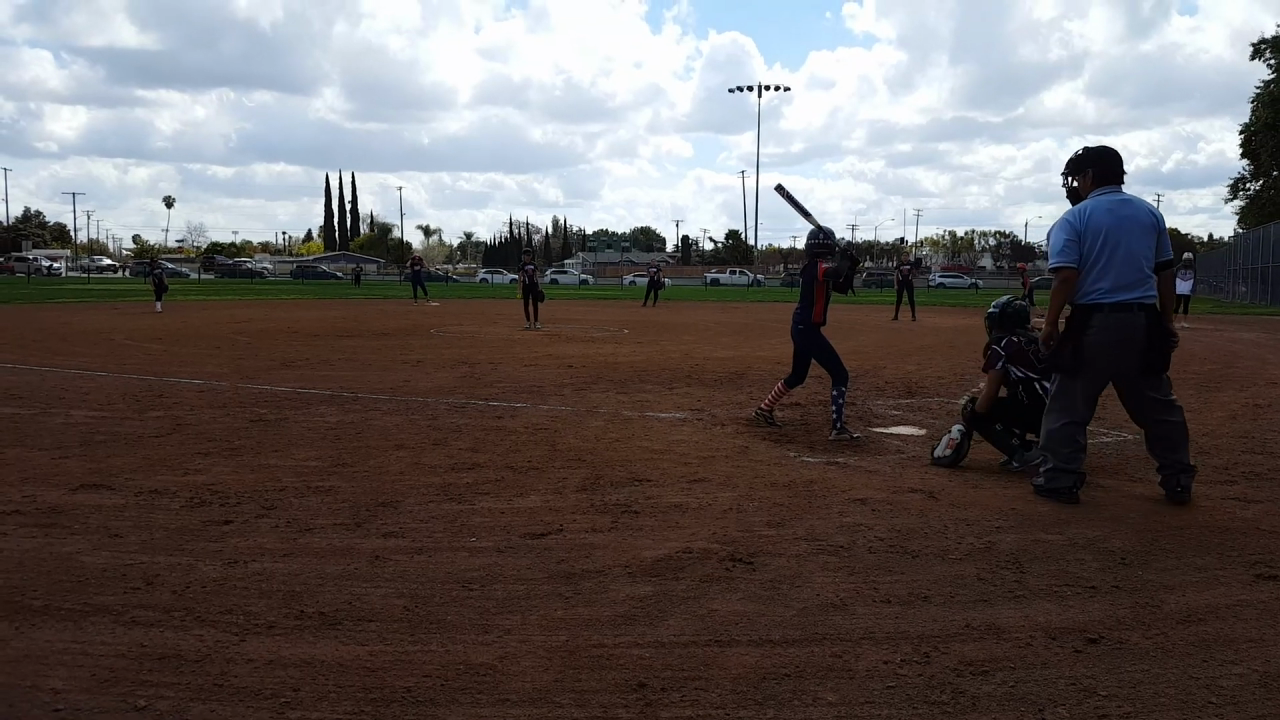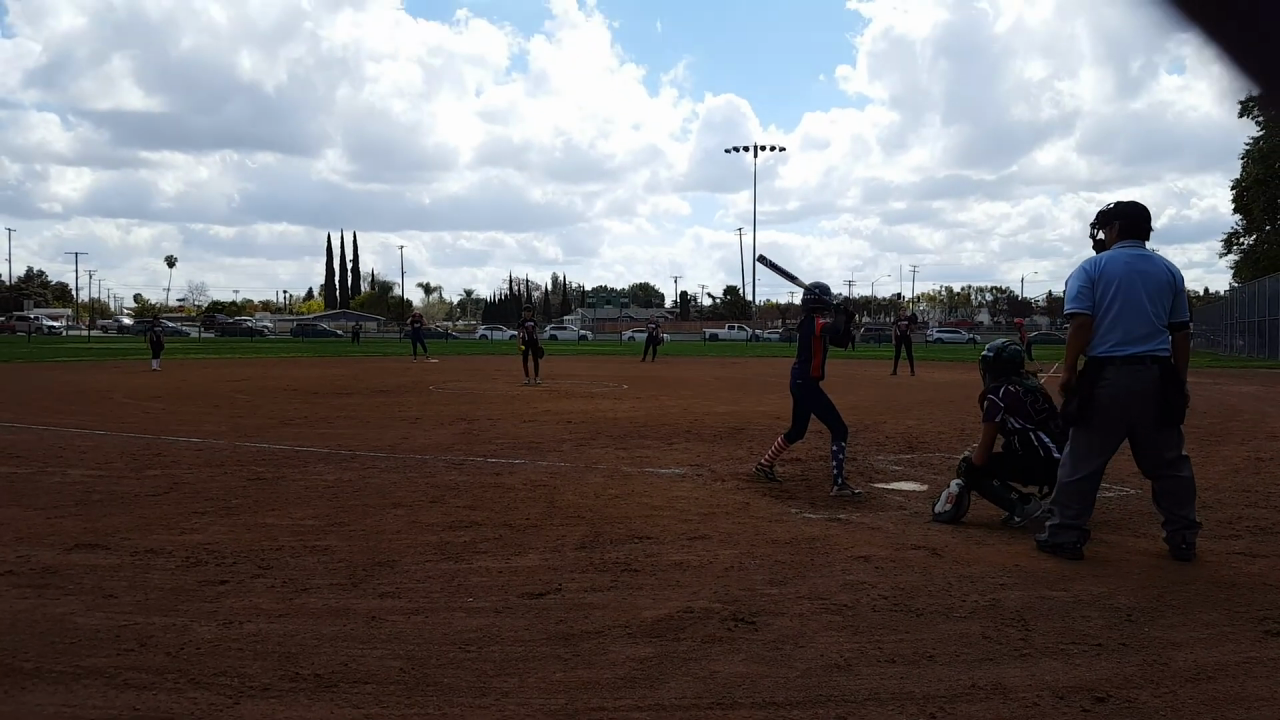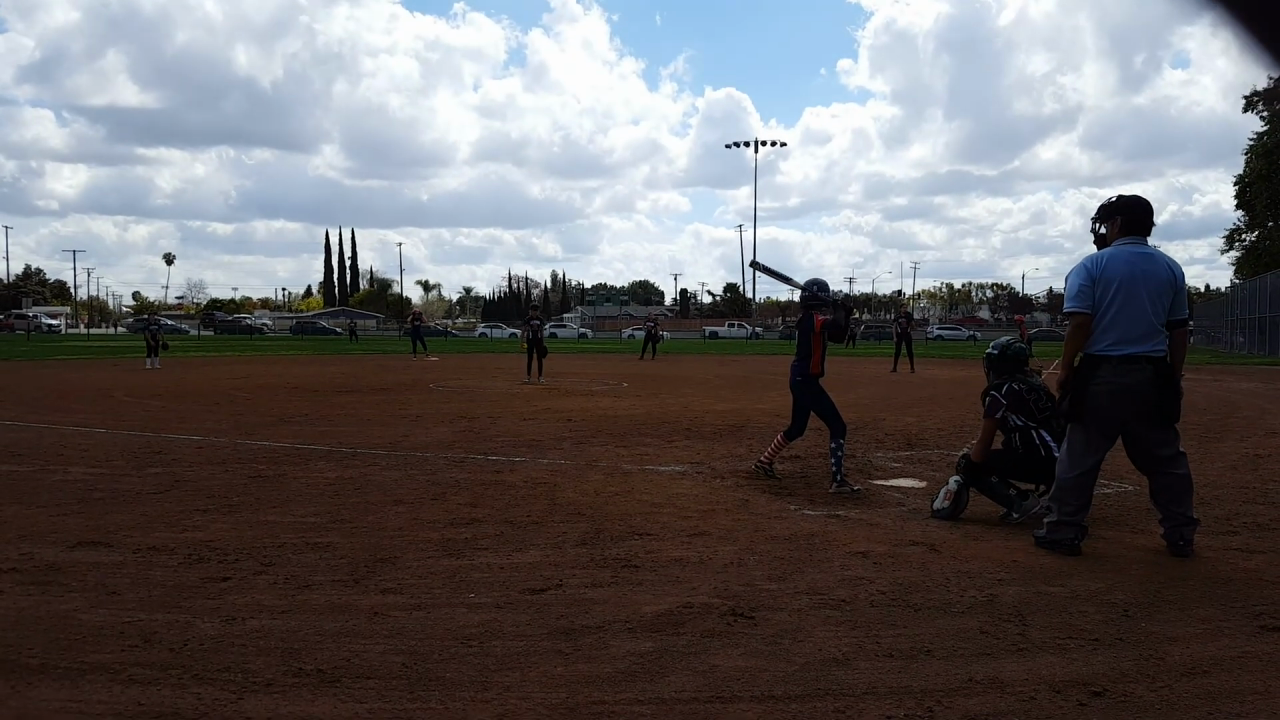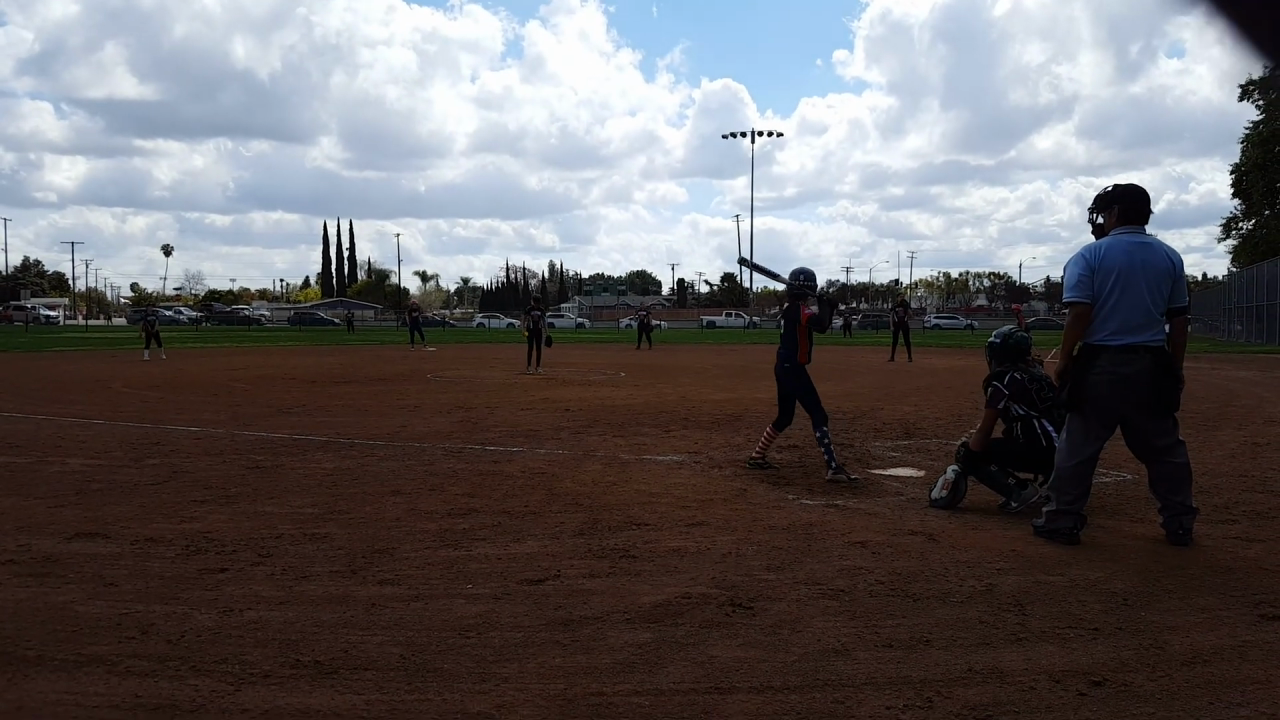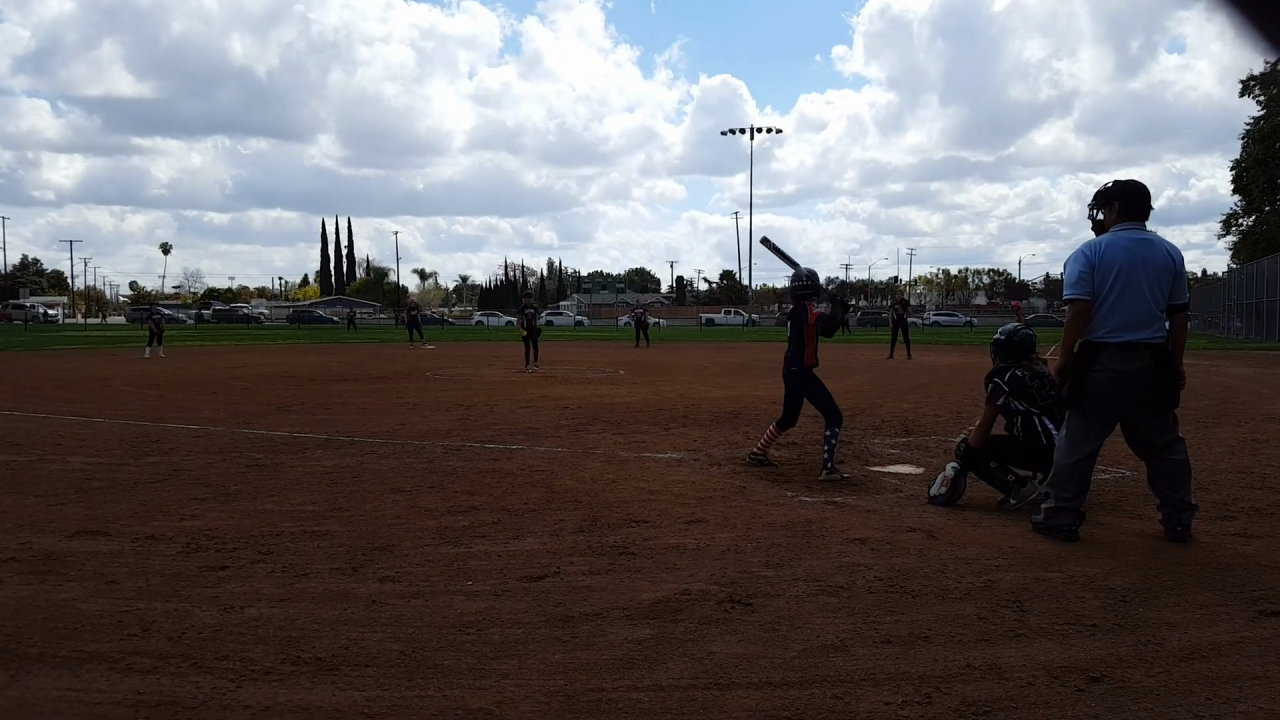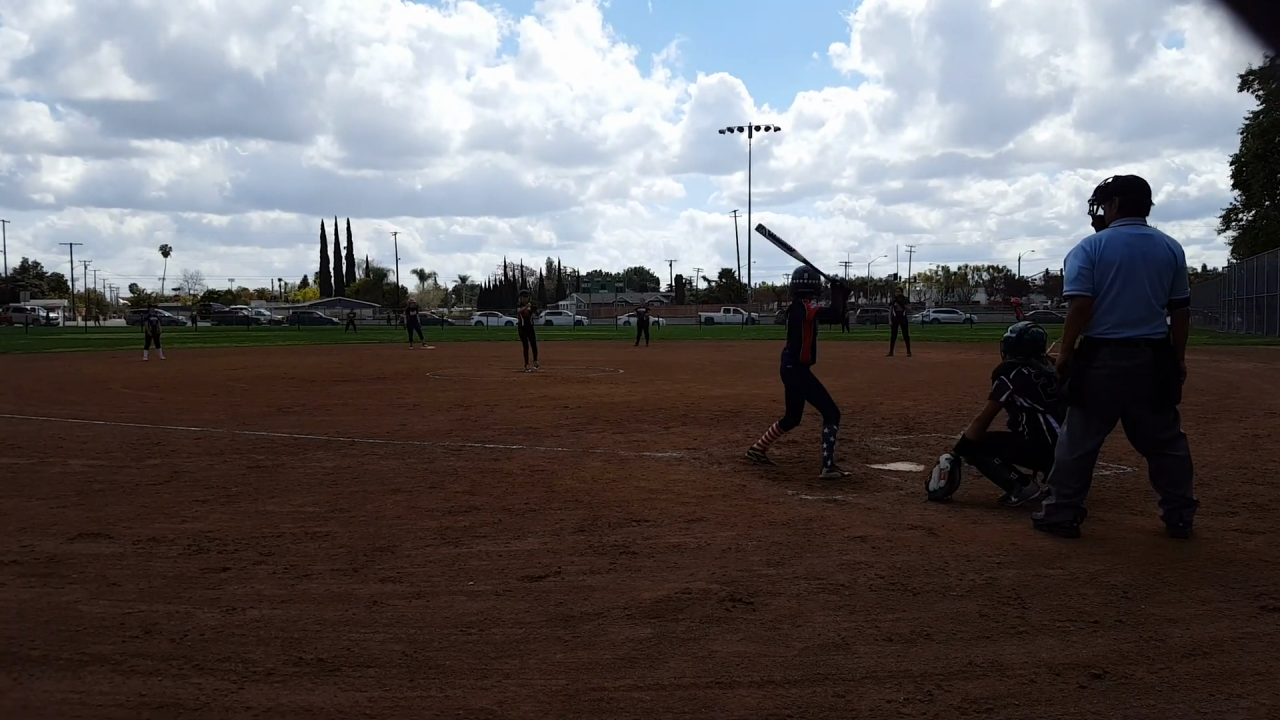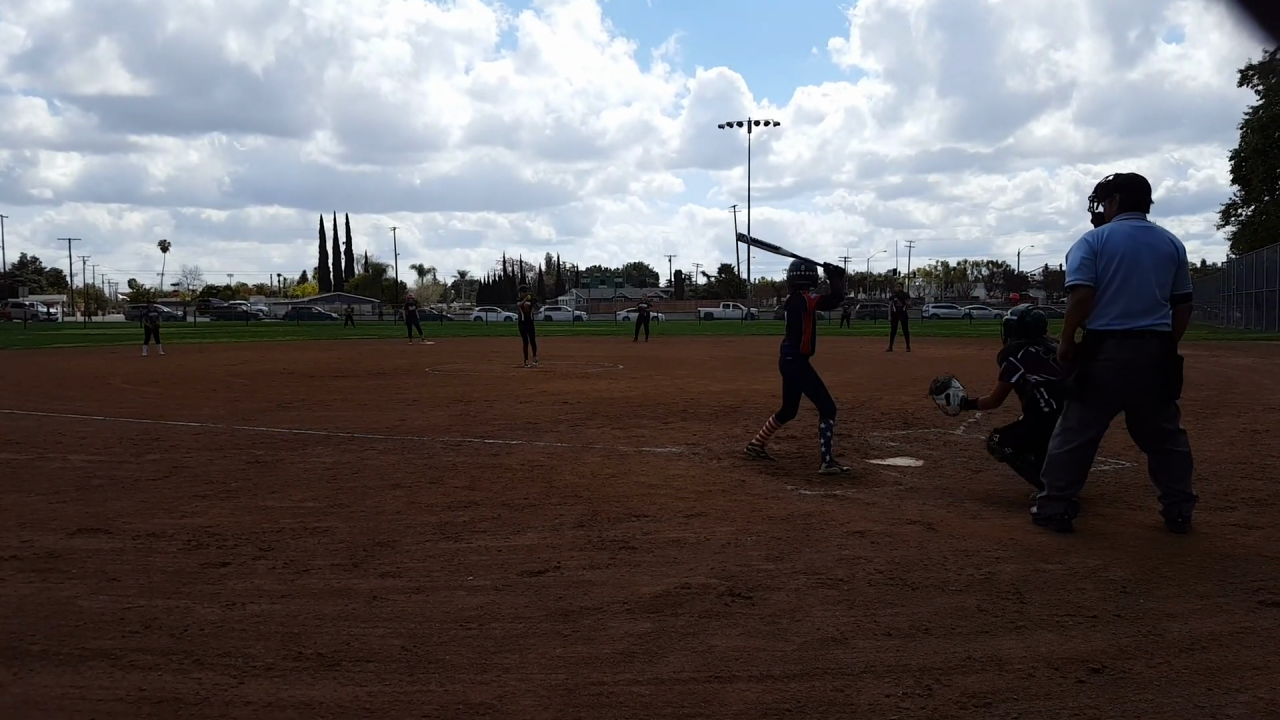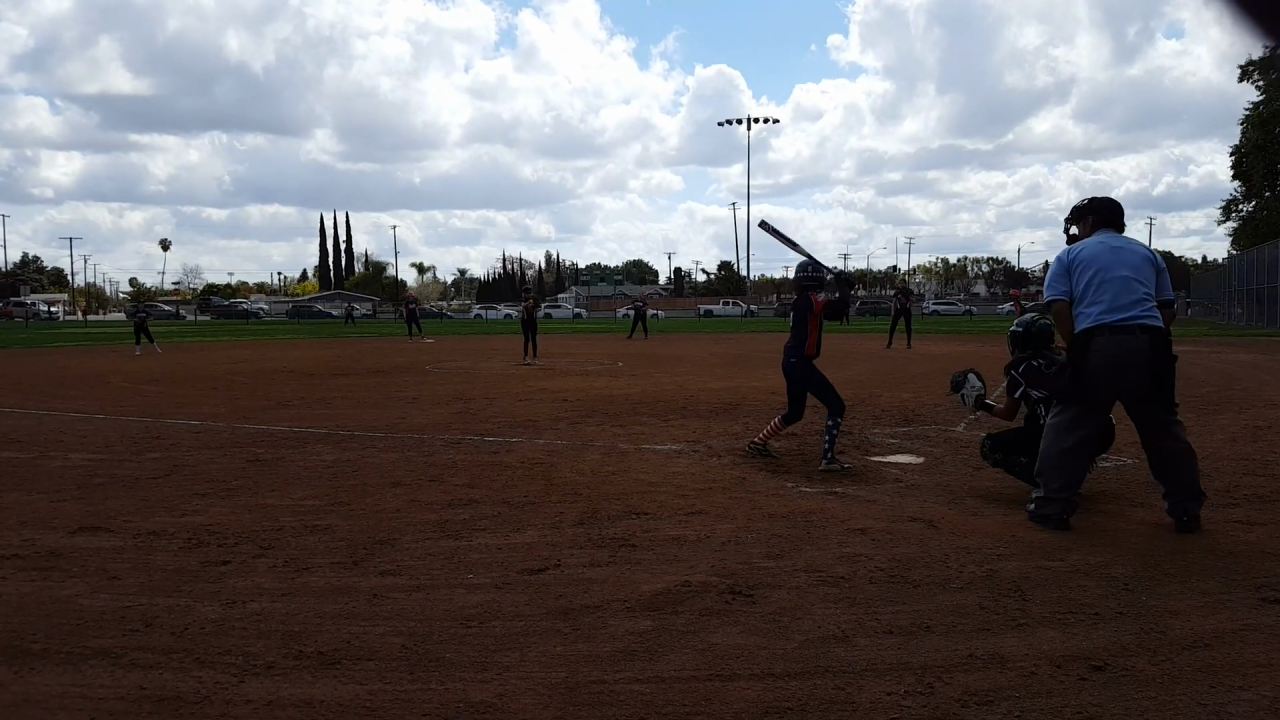
dt=0.5s
person 1, frame 1
left shoulder: (1075, 218)
right shoulder: (1151, 214)
left elbow: (1067, 277)
right elbow: (1165, 273)
left wrist: (1051, 324)
right wrist: (1167, 321)
left hip: (1094, 323)
right hip: (1142, 322)
left knee: (1068, 405)
right knee: (1157, 406)
left ankle: (1060, 478)
right ankle: (1178, 480)
person 1, frame 2
left shoulder: (1092, 267)
right shoulder: (1170, 271)
left elbow: (1081, 324)
right elbow: (1181, 332)
left wrist: (1069, 371)
right wrist: (1180, 381)
left hip: (1106, 376)
right hip: (1157, 376)
left knee: (1083, 459)
right knee: (1168, 461)
left ankle: (1065, 534)
right ankle: (1183, 537)
person 1, frame 3
left shoulder: (1093, 265)
right shoulder: (1171, 268)
left elbow: (1080, 323)
right elbow: (1178, 331)
left wrist: (1065, 369)
right wrist: (1173, 378)
left hip: (1101, 375)
right hip: (1152, 376)
left knee: (1079, 456)
right knee: (1165, 458)
left ankle: (1064, 531)
right ankle: (1181, 534)
person 1, frame 4
left shoulder: (1091, 254)
right shoulder: (1170, 257)
left elbow: (1079, 313)
right elbow: (1179, 319)
left wrist: (1064, 359)
right wrist: (1176, 366)
left hip: (1100, 365)
right hip: (1151, 366)
left knee: (1078, 444)
right knee: (1164, 447)
left ankle: (1063, 520)
right ankle: (1180, 524)
person 1, frame 5
left shoulder: (1091, 251)
right shoulder: (1171, 253)
left elbow: (1079, 310)
right elbow: (1179, 315)
left wrist: (1065, 356)
right wrist: (1176, 363)
left hip: (1100, 362)
right hip: (1152, 363)
left knee: (1078, 442)
right knee: (1163, 444)
left ankle: (1061, 517)
right ankle: (1178, 521)
person 1, frame 6
left shoulder: (1091, 246)
right shoulder: (1171, 248)
left elbow: (1080, 306)
right elbow: (1180, 311)
left wrist: (1066, 352)
right wrist: (1178, 358)
left hip: (1102, 358)
right hip: (1154, 358)
left knee: (1080, 437)
right knee: (1165, 439)
left ankle: (1063, 513)
right ankle: (1180, 516)
person 1, frame 7
left shoulder: (1095, 239)
right shoulder: (1172, 243)
left elbow: (1081, 296)
right elbow: (1183, 305)
left wrist: (1067, 341)
right wrist: (1167, 345)
left hip: (1105, 349)
right hip: (1155, 351)
left knee: (1076, 430)
right knee: (1165, 433)
left ankle: (1055, 506)
right ankle: (1179, 510)
person 1, frame 8
left shoulder: (1071, 254)
right shoulder: (1148, 253)
left elbow: (1060, 308)
right elbow: (1168, 310)
left wrist: (1076, 350)
left hip: (1097, 347)
right hip: (1149, 347)
left knee: (1067, 427)
right knee: (1163, 429)
left ankle: (1052, 505)
right ankle: (1186, 508)
person 2, frame 1
left shoulder: (816, 268)
right shoulder: (817, 266)
left elbow: (843, 288)
right elbow: (837, 274)
left wrist: (851, 267)
right wrist: (844, 260)
left hip: (802, 328)
right hip: (808, 329)
left knee: (797, 376)
right knee: (839, 374)
left ankle: (764, 409)
right ankle: (837, 428)
person 2, frame 2
left shoulder: (814, 322)
right shoulder: (814, 322)
left elbow: (842, 341)
right elbow: (835, 330)
left wrist: (847, 321)
right wrist: (840, 315)
left hip: (801, 382)
right hip: (806, 383)
left knee: (796, 431)
right knee: (839, 430)
left ankle: (764, 465)
right ankle: (839, 484)
person 2, frame 3
left shoulder: (811, 319)
right shoulder: (812, 318)
left elbow: (839, 337)
right elbow: (836, 325)
left wrist: (845, 316)
right wrist: (839, 310)
left hip: (801, 379)
right hip: (806, 380)
left knee: (796, 428)
right knee: (837, 427)
left ankle: (764, 462)
right ankle: (838, 481)
person 2, frame 4
left shoulder: (791, 308)
right shoulder: (797, 309)
left elbow: (820, 327)
right elbow: (821, 323)
left wrist: (827, 308)
right wrist: (824, 305)
left hip: (784, 367)
right hip: (792, 368)
left knee: (784, 417)
right knee: (818, 416)
left ankle: (757, 457)
right ankle: (833, 468)
person 2, frame 5
left shoulder: (799, 310)
right shoulder: (805, 309)
left elbow: (828, 332)
right elbow: (832, 322)
left wrist: (840, 311)
right wrist: (836, 305)
left hip: (793, 370)
right hip: (801, 371)
left knee: (788, 419)
right knee: (834, 416)
left ankle: (759, 452)
right ankle: (828, 468)
person 2, frame 6
left shoulder: (801, 308)
right shoulder: (803, 307)
left elbow: (834, 317)
right elbow: (834, 314)
left wrist: (842, 297)
right wrist: (837, 292)
left hip: (792, 368)
right hip: (797, 369)
left knee: (791, 418)
right knee: (831, 413)
left ankle: (757, 449)
right ankle: (828, 466)
person 2, frame 7
left shoulder: (795, 299)
right shoulder: (803, 298)
left elbow: (832, 300)
right elbow: (836, 298)
left wrist: (837, 279)
right wrist: (833, 275)
left hip: (790, 360)
right hip: (797, 361)
left knee: (788, 410)
right knee: (827, 408)
left ankle: (756, 445)
right ankle: (827, 462)
person 2, frame 8
left shoulder: (802, 301)
right shoulder: (810, 300)
left elbow: (836, 314)
right elbow: (843, 304)
left wrist: (845, 288)
right wrist: (841, 284)
left hip: (792, 362)
right hip: (801, 363)
left knee: (794, 413)
right knee: (836, 406)
left ankle: (758, 443)
right ankle: (828, 459)
person 3, frame 1
left shoulder: (1001, 344)
right shoulder: (1033, 339)
left elbow: (989, 395)
left wrist: (965, 428)
right wrist: (1021, 432)
left hip: (1041, 413)
left knee: (972, 409)
left ankle: (1023, 452)
person 3, frame 2
left shoulder: (997, 393)
right shoulder: (1031, 384)
left elbow: (985, 447)
left wrist: (963, 483)
left hip: (1041, 464)
right hip: (1062, 461)
left knee: (969, 466)
left ankle: (1022, 505)
person 3, frame 3
left shoulder: (1000, 390)
right shoulder: (1034, 382)
left elbow: (984, 444)
left wrist: (962, 478)
left hip: (1041, 462)
left knee: (969, 463)
left ankle: (1021, 502)
person 3, frame 4
left shoulder: (1001, 379)
right shoulder: (1035, 372)
left elbow: (984, 432)
left wrist: (962, 466)
left hip: (1041, 452)
left knee: (968, 452)
left ankle: (1020, 491)
person 3, frame 5
left shoulder: (1003, 376)
right shoulder: (1039, 370)
left elbow: (984, 427)
left wrist: (961, 464)
left hip: (1039, 449)
left knee: (967, 448)
left ankle: (1019, 488)
person 3, frame 6
left shoulder: (1010, 373)
right shoulder: (1049, 370)
left elbow: (982, 420)
left wrist: (955, 455)
left hip: (1041, 449)
left knee: (971, 444)
left ankle: (1021, 486)
person 3, frame 7
left shoulder: (1018, 354)
right shoulder: (1052, 349)
left elbow: (993, 401)
left wrist: (965, 403)
left hip: (1057, 419)
left knee: (998, 441)
person 3, frame 8
left shoulder: (1020, 367)
right shoulder: (1064, 360)
left elbow: (1009, 414)
left wrist: (982, 404)
right wrist: (1087, 450)
left knee: (990, 446)
